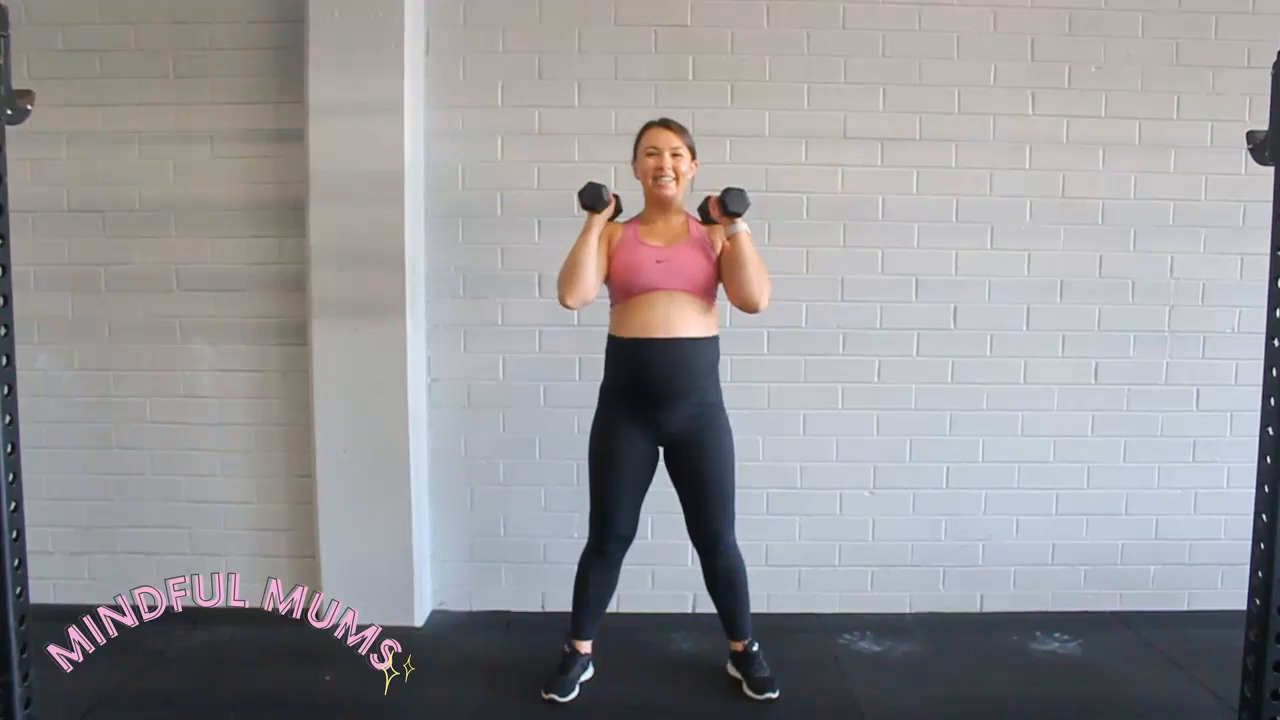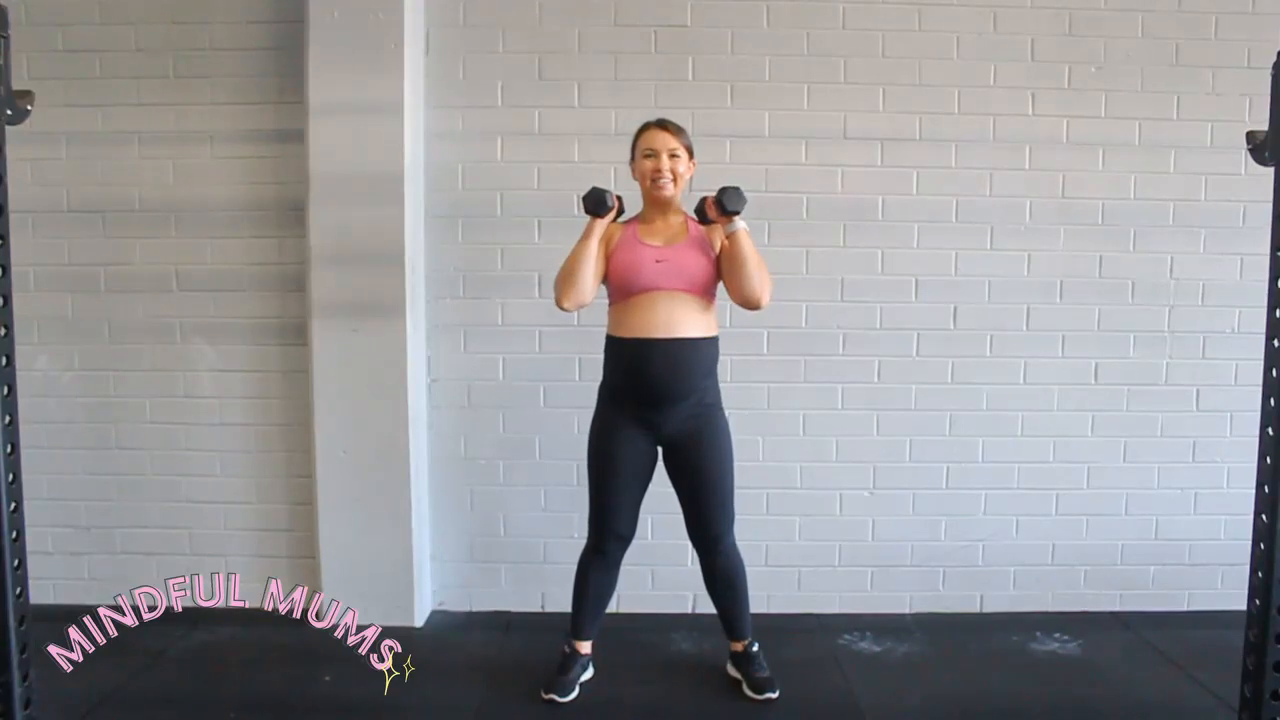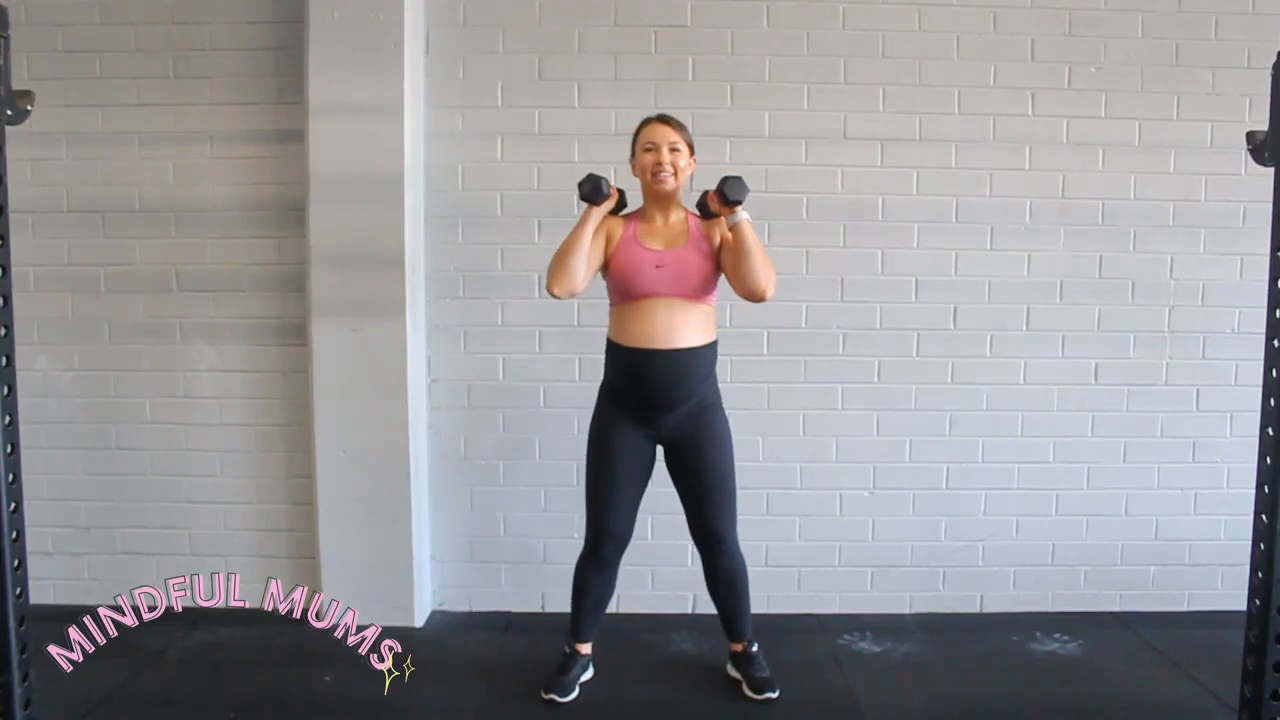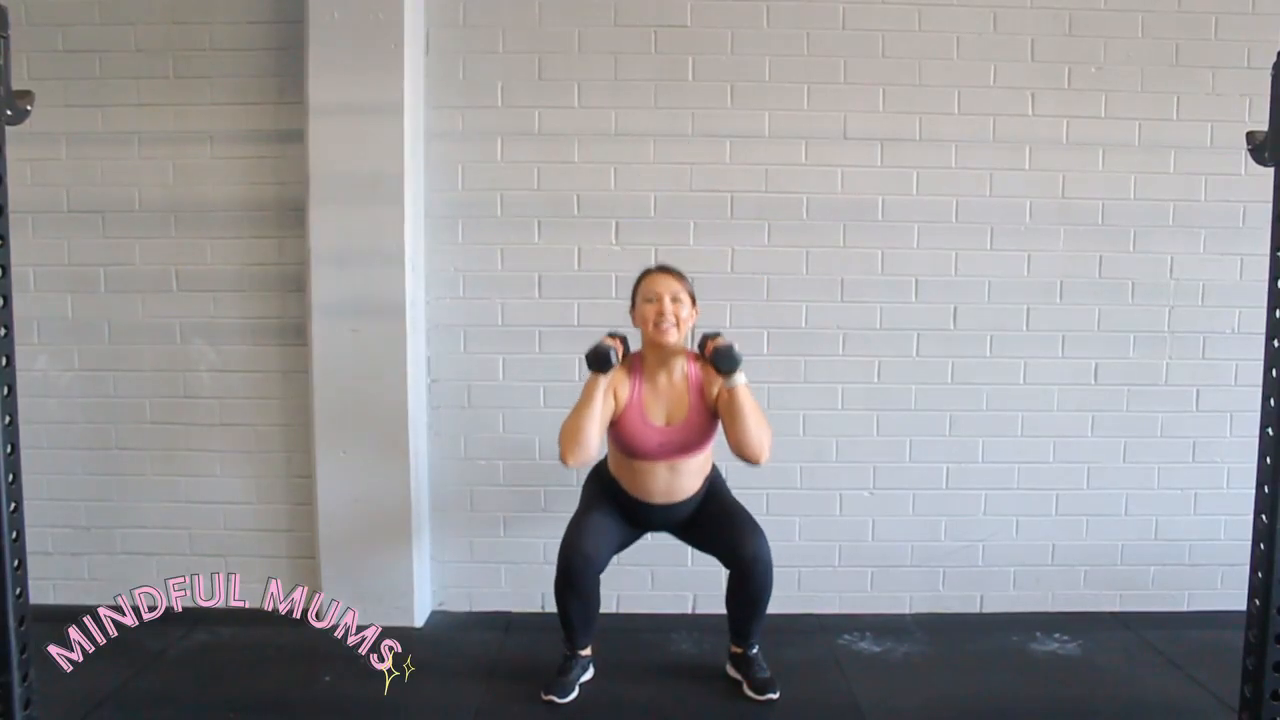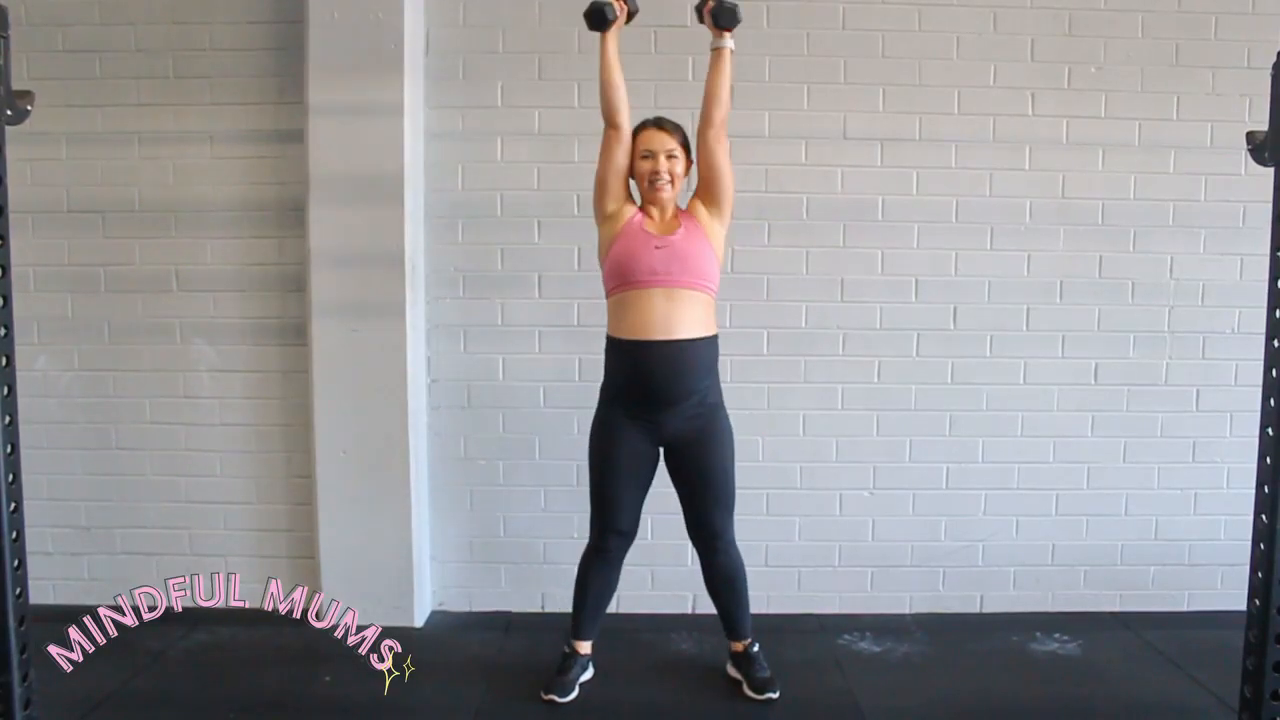
dt=0.7s
person 1, frame 1
left shoulder: (715, 236)
right shoulder: (615, 235)
left elbow: (754, 300)
right elbow: (572, 296)
left wrist: (737, 227)
right wrist: (593, 223)
left hip: (698, 404)
right hip: (626, 404)
left knee: (716, 538)
right knee: (608, 537)
left ankle: (744, 651)
right ankle: (578, 653)
person 1, frame 2
left shoulder: (712, 234)
right shoulder: (614, 235)
left elbow: (756, 296)
right elbow: (569, 298)
left wrist: (735, 224)
right wrist: (595, 225)
left hip: (696, 403)
right hip: (625, 403)
left knee: (715, 537)
right knee: (608, 536)
left ankle: (744, 651)
right ankle: (578, 654)
person 1, frame 3
left shoulder: (714, 230)
right shoulder: (613, 229)
left elbow: (760, 288)
right elbow: (560, 285)
left wrist: (739, 216)
right wrist: (592, 214)
left hip: (696, 402)
right hip: (624, 402)
left knee: (717, 538)
right knee: (605, 538)
left ankle: (743, 651)
right ankle: (579, 654)
person 1, frame 4
left shoulder: (710, 377)
right shoulder: (617, 380)
left elbow: (757, 452)
right elbow: (573, 456)
left wrist: (734, 377)
right wrist: (598, 378)
left hip: (697, 498)
right hip: (618, 498)
left knee: (753, 555)
right knee: (577, 557)
left ankle: (744, 653)
right ankle: (578, 656)
person 1, frame 5
left shoulder: (707, 218)
right shoulder: (617, 218)
left elbow: (715, 124)
right elbow: (615, 121)
left hip: (697, 400)
right hip: (626, 401)
left knee: (715, 537)
right knee: (610, 536)
left ankle: (743, 650)
right ankle: (578, 653)
